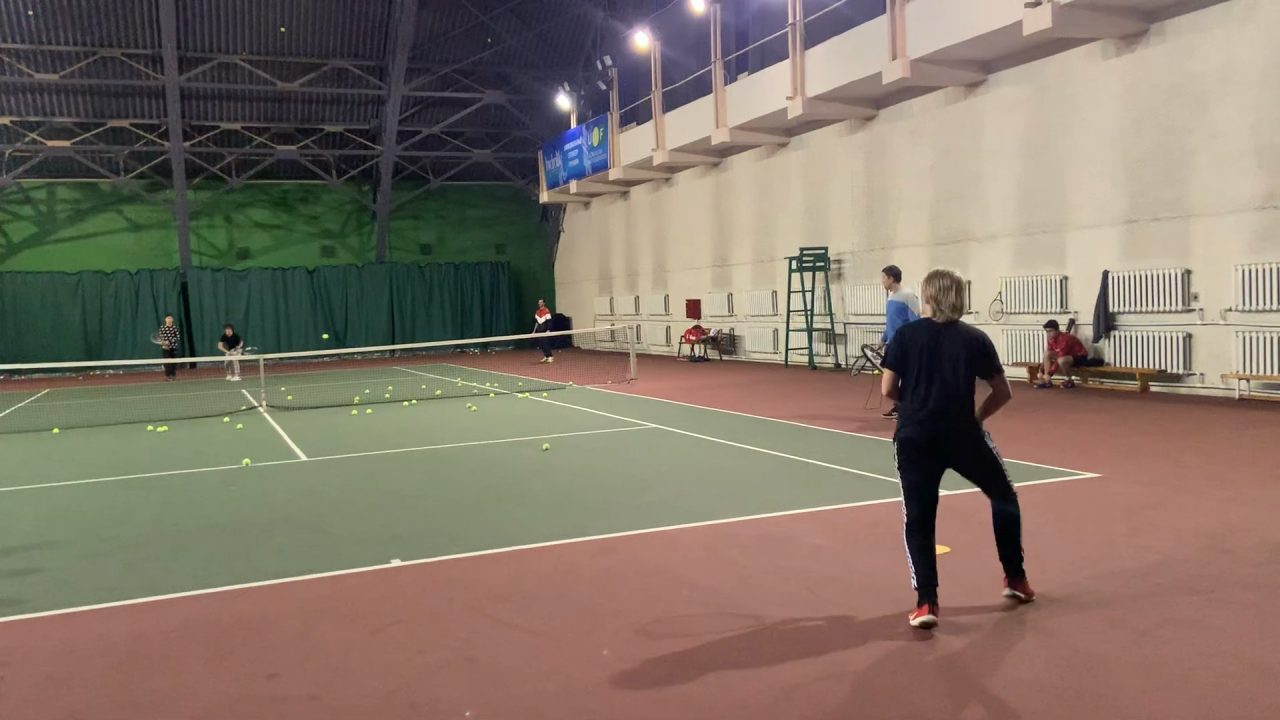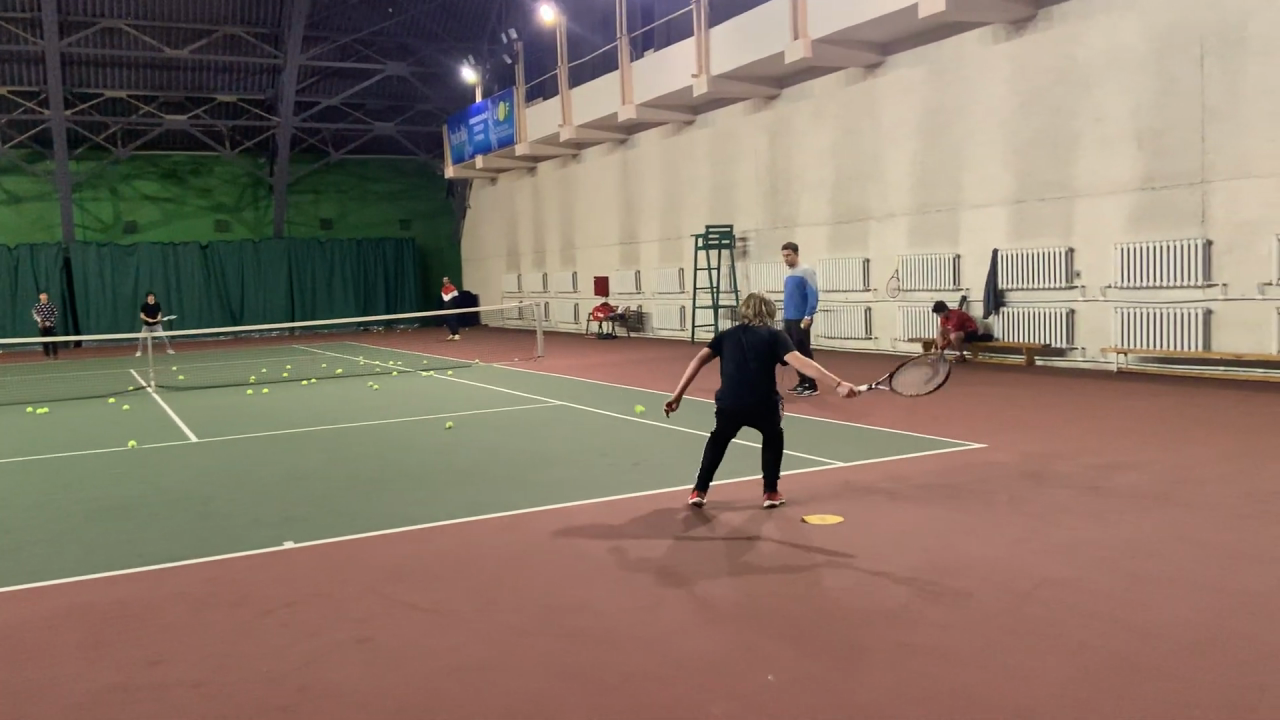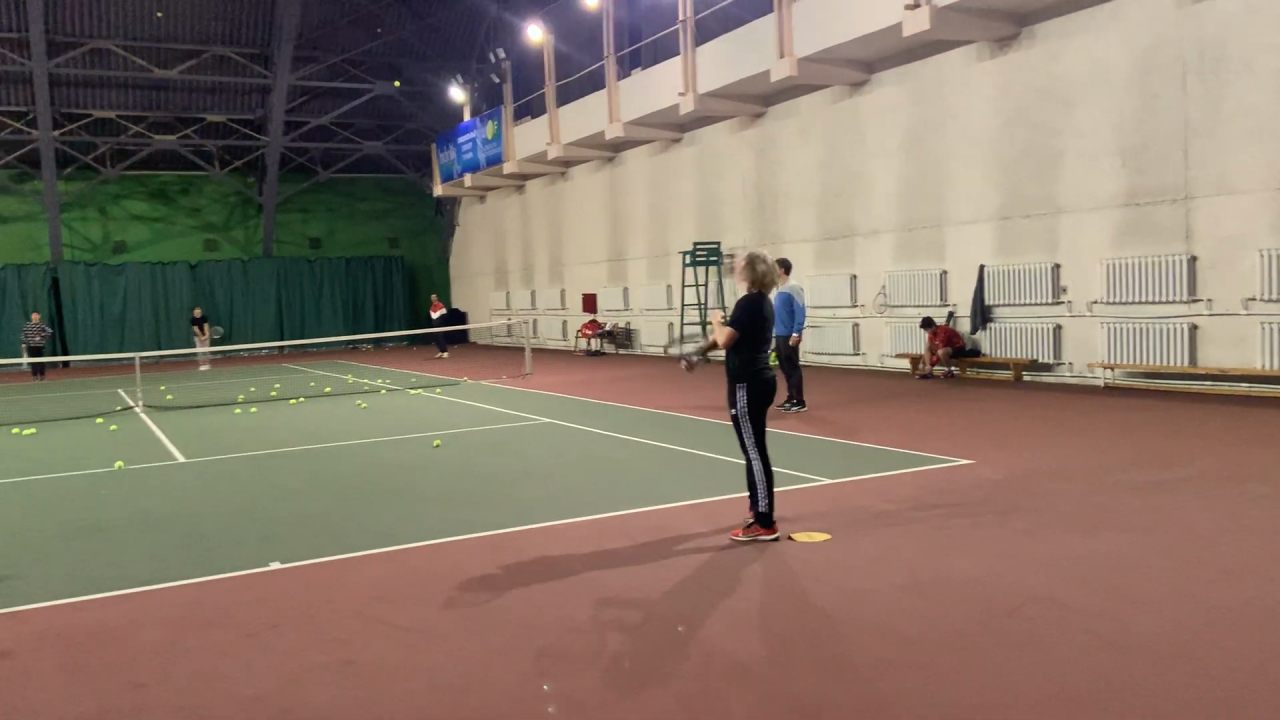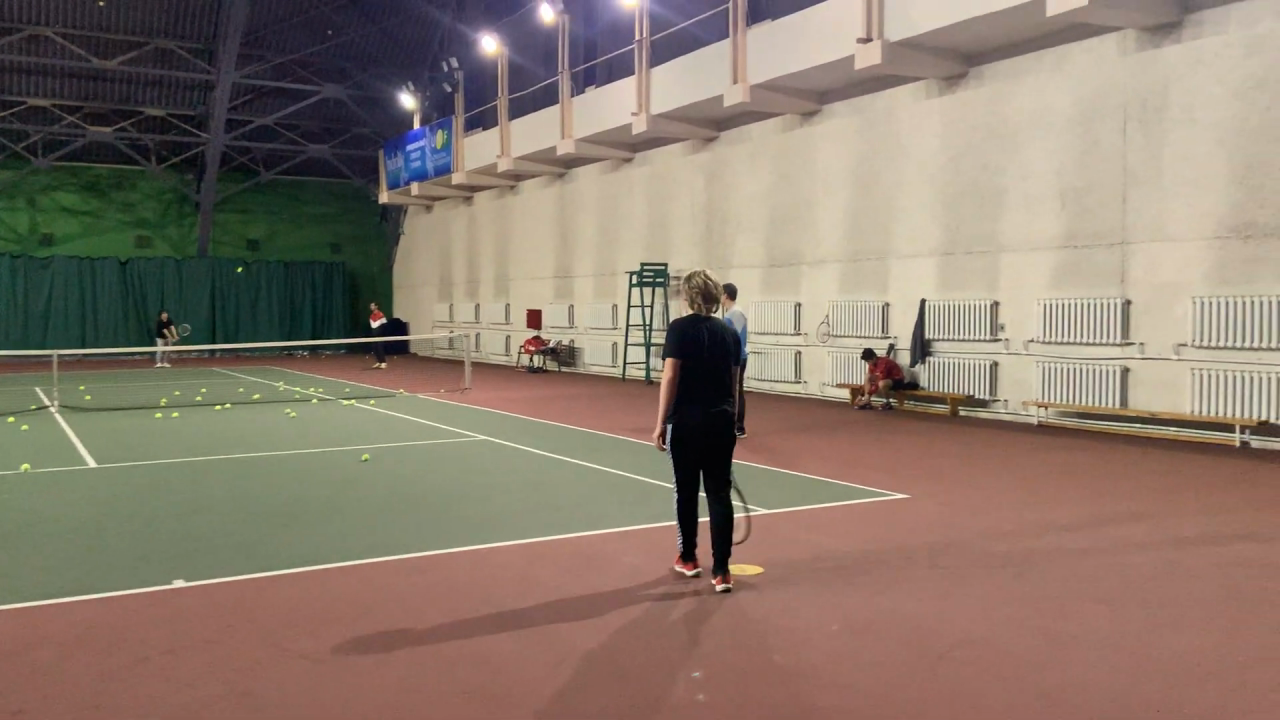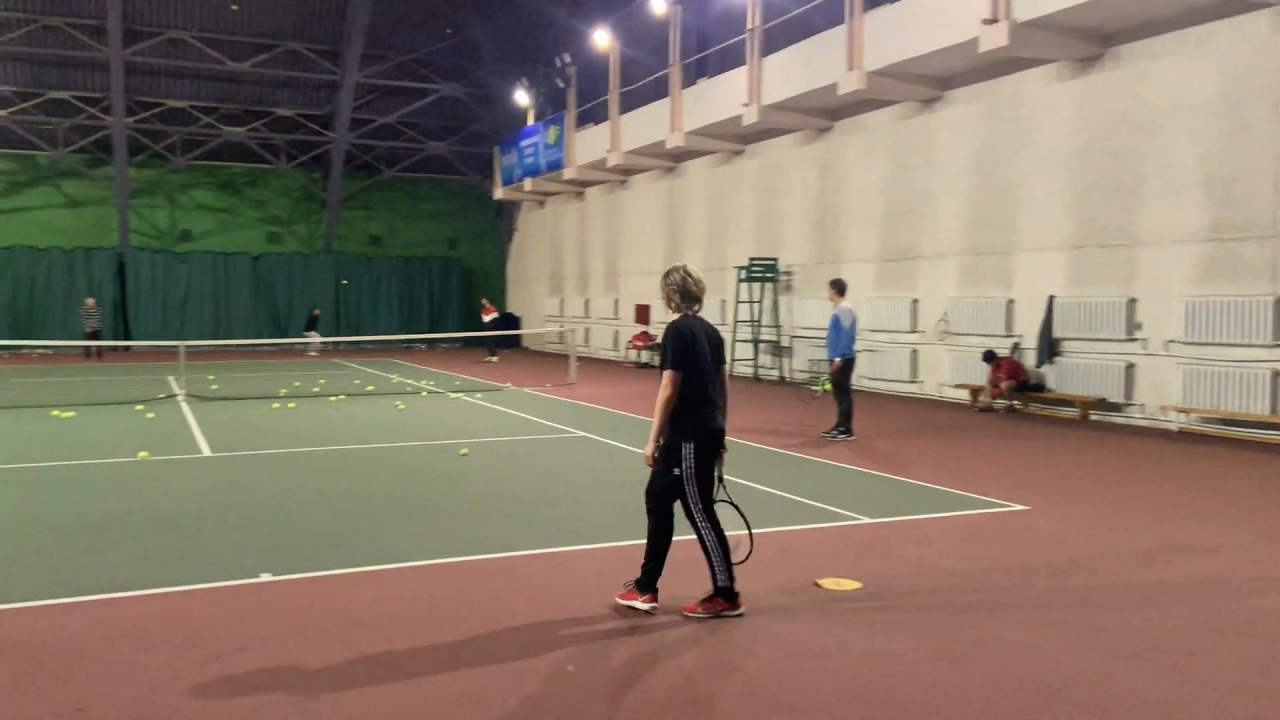
dt=1s
person 1, frame 1
left shoulder: (906, 334)
right shoulder: (976, 339)
left elbow: (888, 389)
right elbow: (1002, 393)
left hip: (914, 437)
right hip: (963, 435)
left knee: (919, 519)
right knee: (1002, 494)
left ankle: (926, 601)
right ankle: (1014, 577)
person 1, frame 2
left shoulder: (726, 335)
right shoulder: (774, 336)
left elbow: (699, 360)
right elbow: (800, 362)
left wrist: (678, 393)
right wrist: (838, 384)
left hip: (730, 404)
right hip: (764, 403)
left knee: (718, 439)
right knee: (773, 436)
left ankle: (699, 491)
right ankle: (770, 490)
person 1, frame 3
left shoulder: (748, 303)
right shoulder: (761, 303)
left elbow: (724, 340)
right elbow: (735, 342)
left wrist: (716, 321)
right wrist: (698, 351)
left hip: (747, 384)
right hip: (760, 381)
left knee: (754, 451)
right knee: (754, 448)
left ankle: (765, 523)
right ankle: (757, 508)
person 1, frame 4
left shoulder: (680, 328)
right shoulder: (729, 333)
left elbow: (670, 377)
right elbow: (733, 381)
left wrist: (660, 423)
left hip: (686, 421)
right hip: (722, 421)
left knee: (685, 489)
right knee: (720, 493)
left ankle: (688, 557)
right ankle: (721, 571)
person 1, frame 5
left shoulder: (678, 331)
right shoulder: (710, 331)
left elbow: (668, 391)
right elbow: (722, 388)
left wrist: (653, 440)
right wrist: (718, 436)
left hip: (689, 435)
right hip: (708, 431)
left knee: (698, 512)
right knee: (657, 500)
left ankle: (726, 596)
right ankle: (644, 587)
